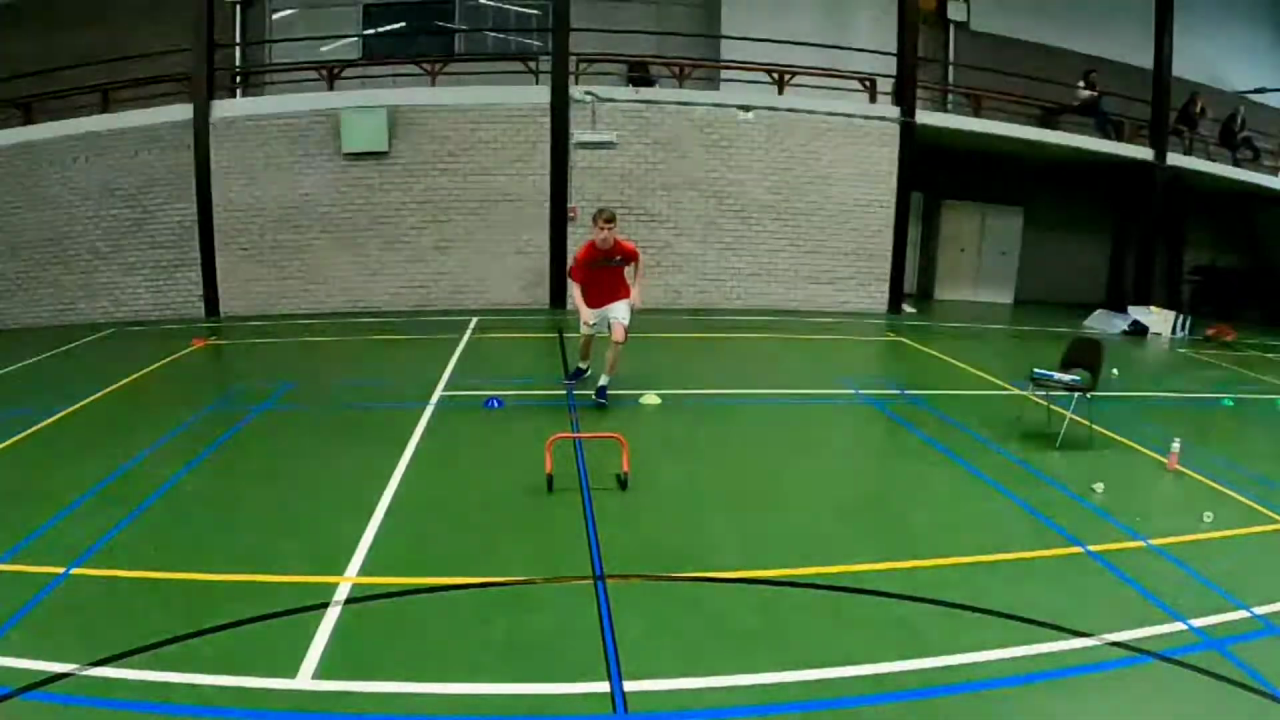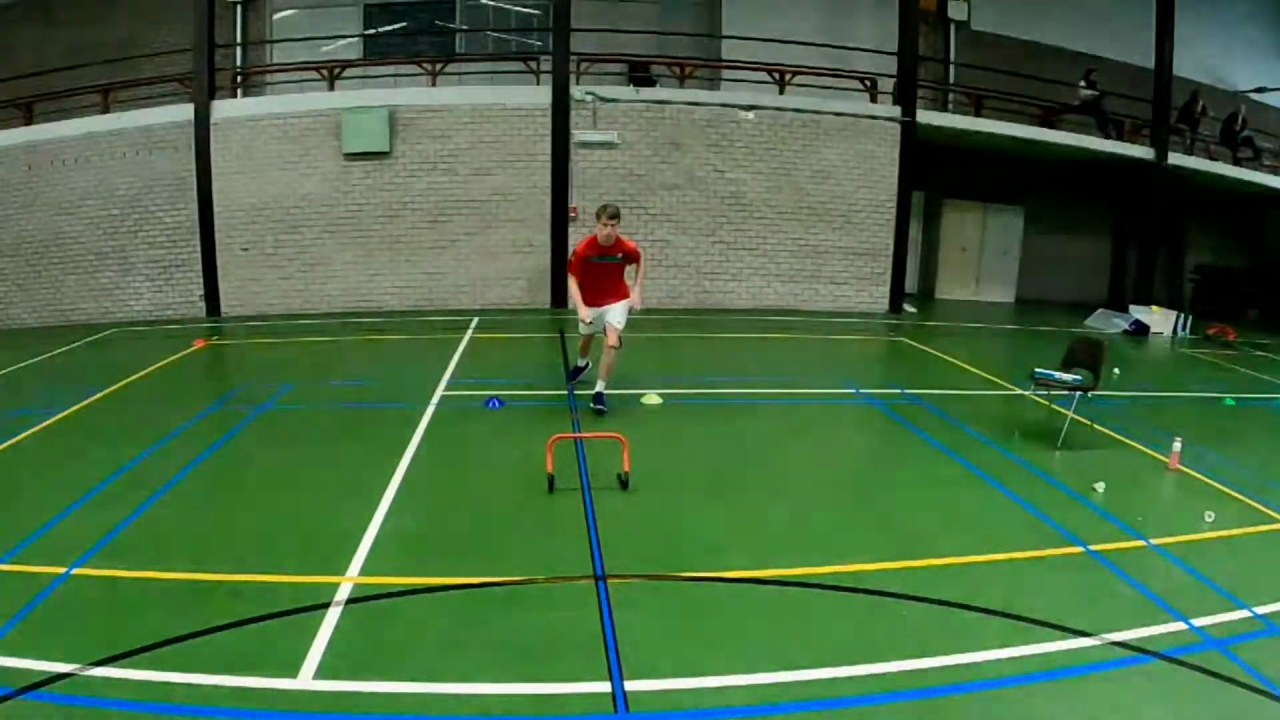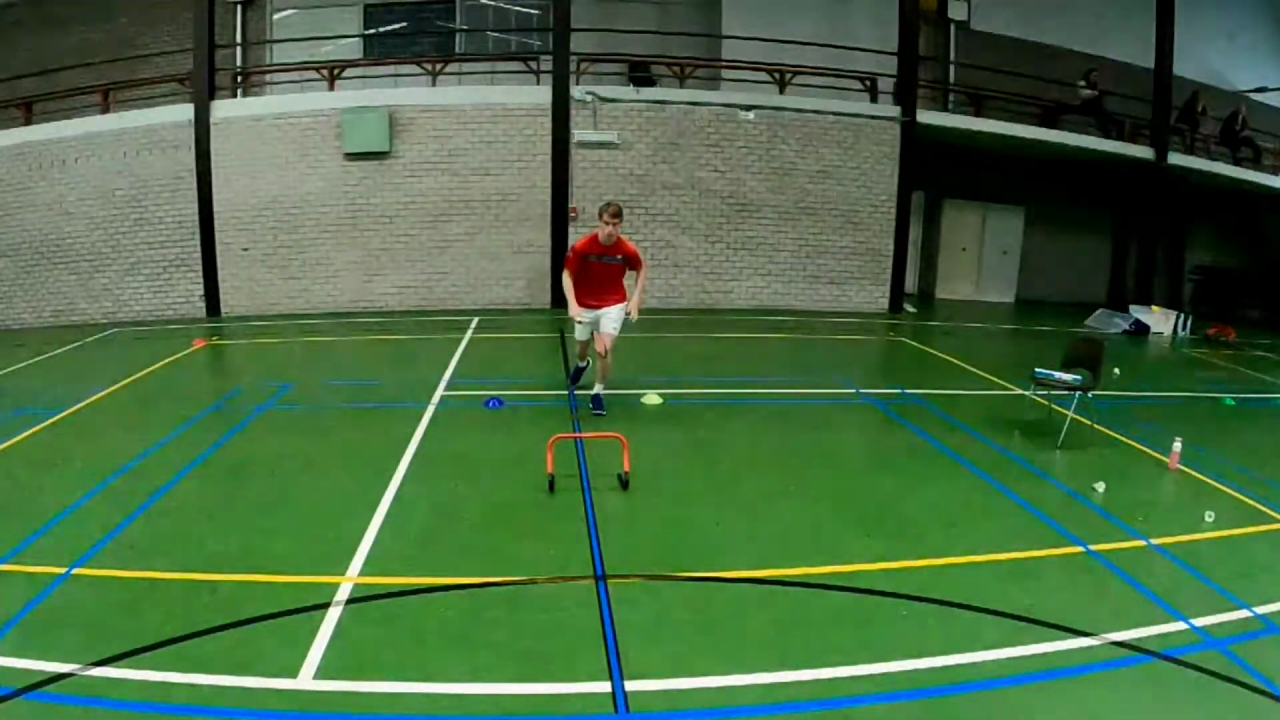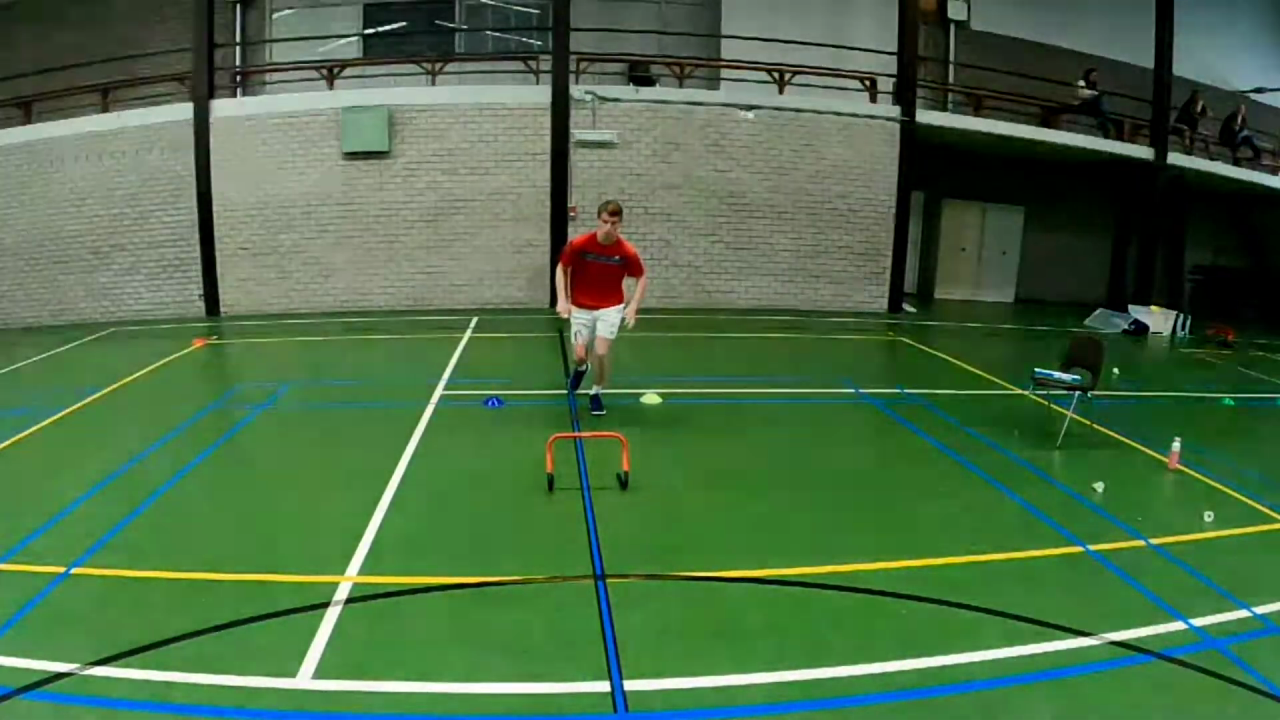
dt=0.7s
person 1, frame 1
left shoulder: (626, 249)
right shoulder: (583, 255)
left elbow: (638, 262)
right elbow: (576, 286)
left wrist: (636, 290)
right wrist: (583, 311)
left hip: (619, 300)
right hip: (592, 303)
left knee: (618, 339)
right knee: (586, 339)
left ankle: (603, 385)
right ankle: (583, 367)
person 1, frame 2
left shoulder: (627, 248)
right shoulder: (583, 249)
left elbow: (640, 263)
right elbow: (572, 280)
left wrist: (636, 291)
right wrist: (581, 308)
left hip: (617, 301)
right hip: (589, 303)
left knee: (611, 343)
right knee: (586, 338)
left ankle: (599, 392)
right ankle: (582, 364)
person 1, frame 3
left shoulder: (628, 250)
right shoulder: (581, 247)
left elbow: (641, 270)
right elbow: (567, 274)
left wrist: (635, 299)
right wrist: (572, 304)
left hip: (614, 305)
right hip: (585, 306)
left knee: (605, 350)
right knee: (583, 348)
left ankle: (597, 393)
right ankle: (582, 364)
person 1, frame 4
left shoulder: (627, 252)
right shoulder: (579, 245)
left elbow: (641, 277)
right elbow: (561, 268)
left wrist: (633, 306)
right wrist: (562, 300)
left hip: (611, 308)
right hip: (581, 307)
left knee: (601, 354)
right knee: (579, 356)
left ankle: (596, 393)
right ankle: (581, 367)
